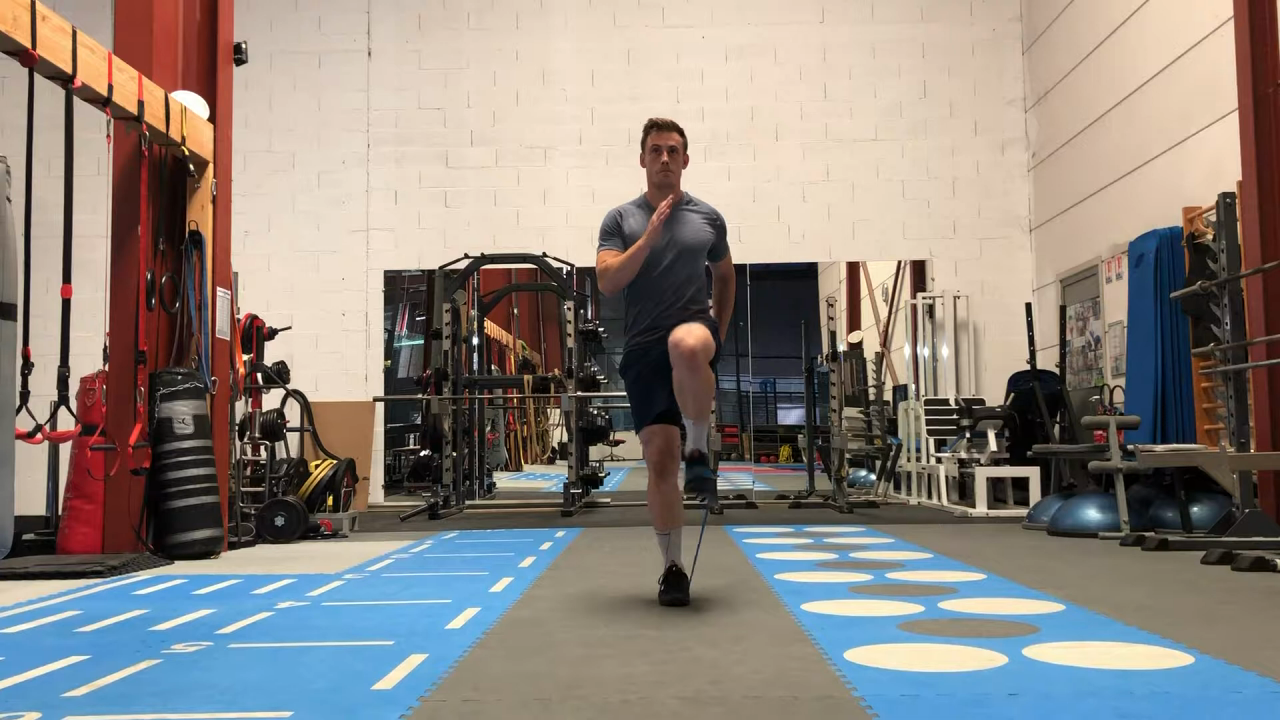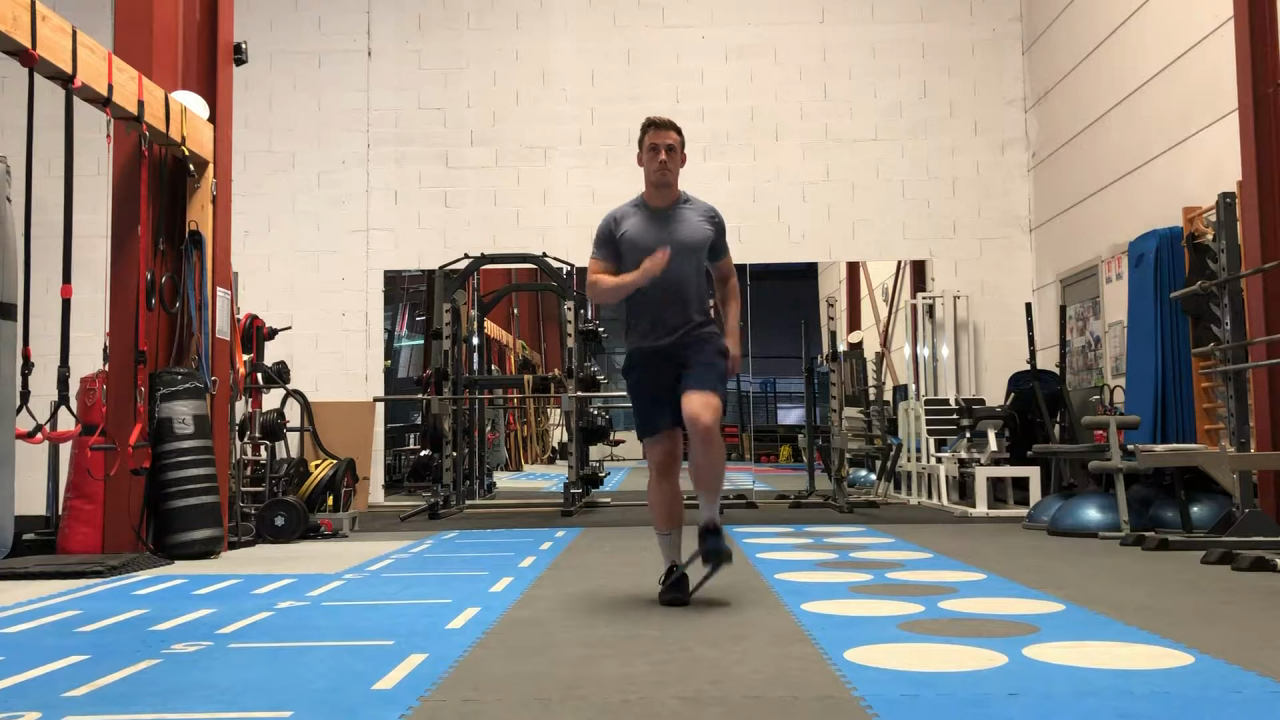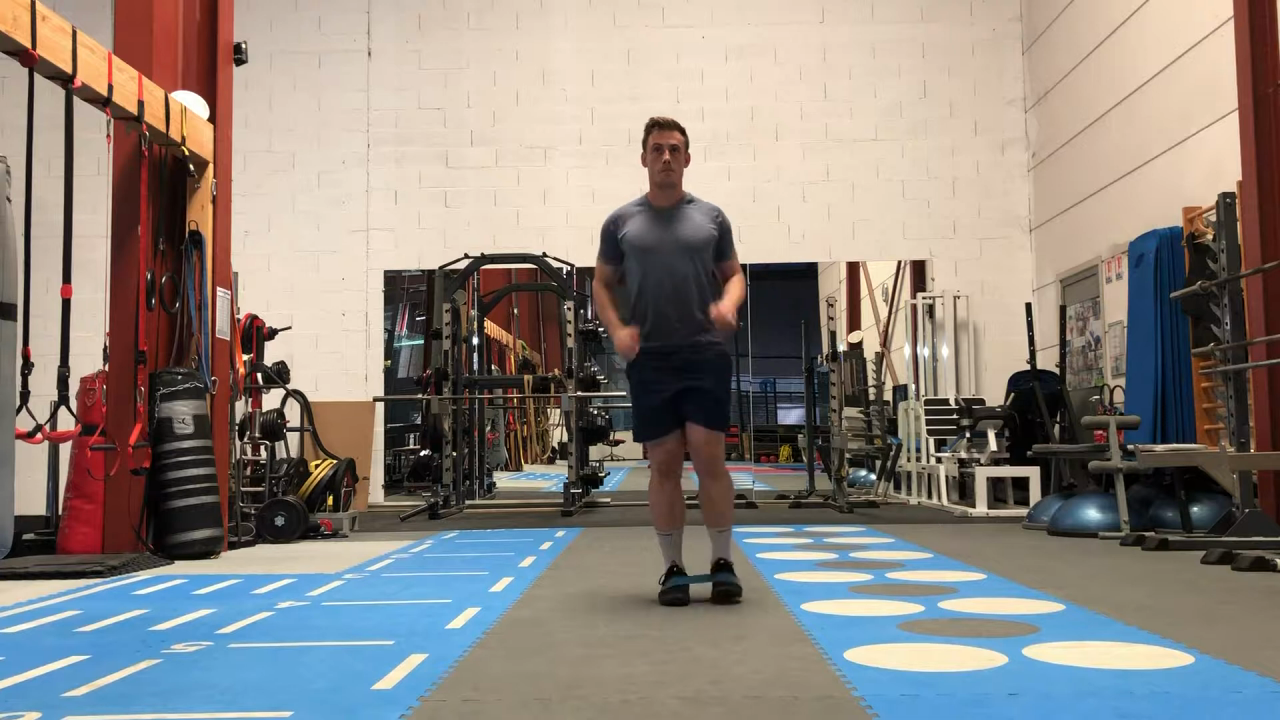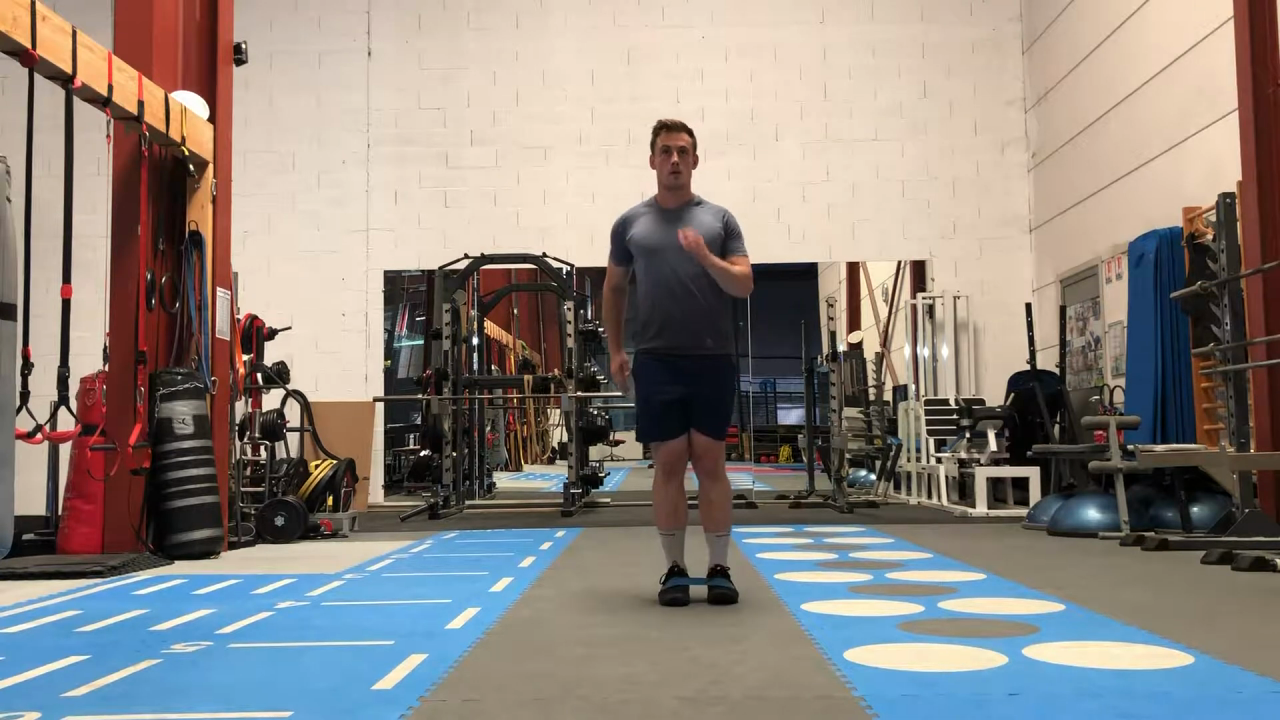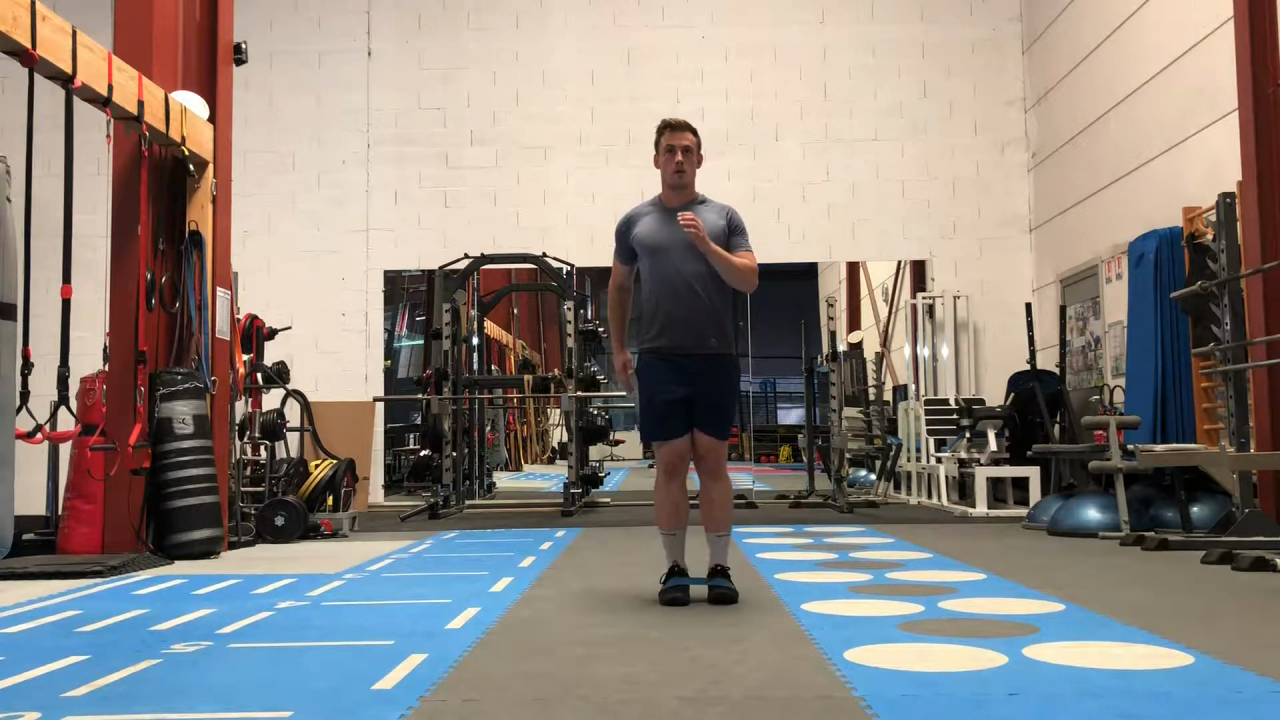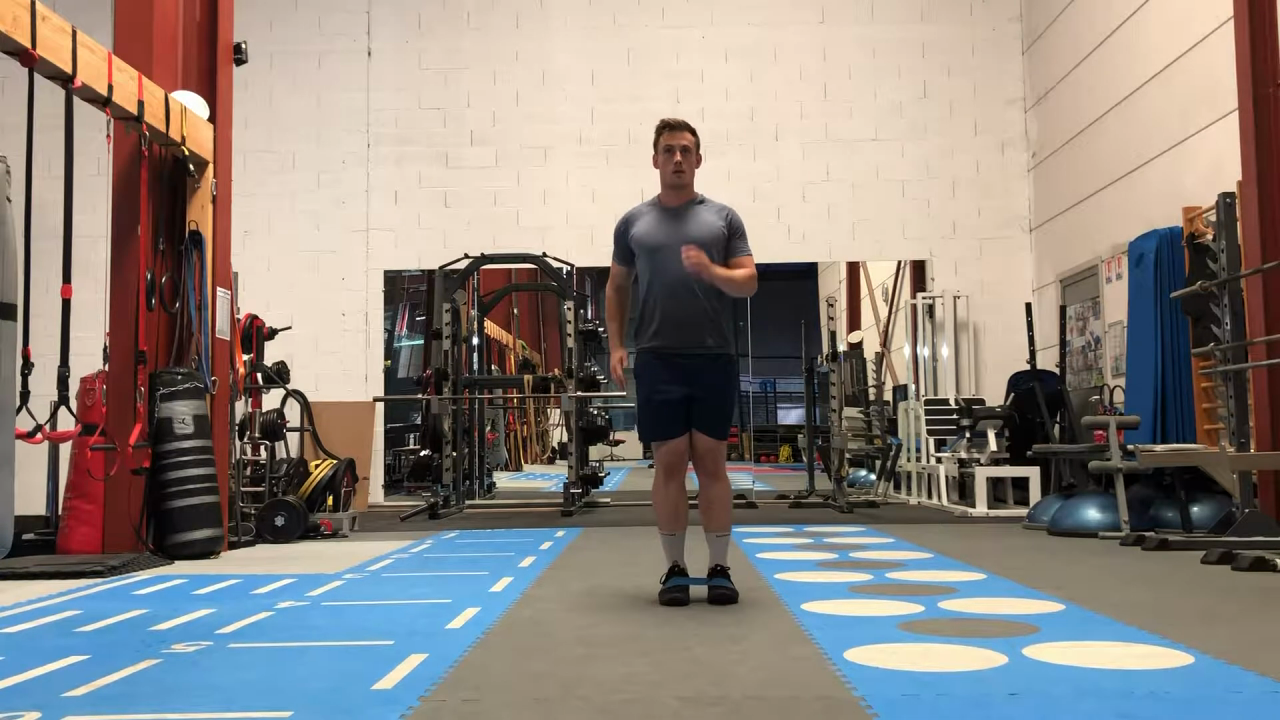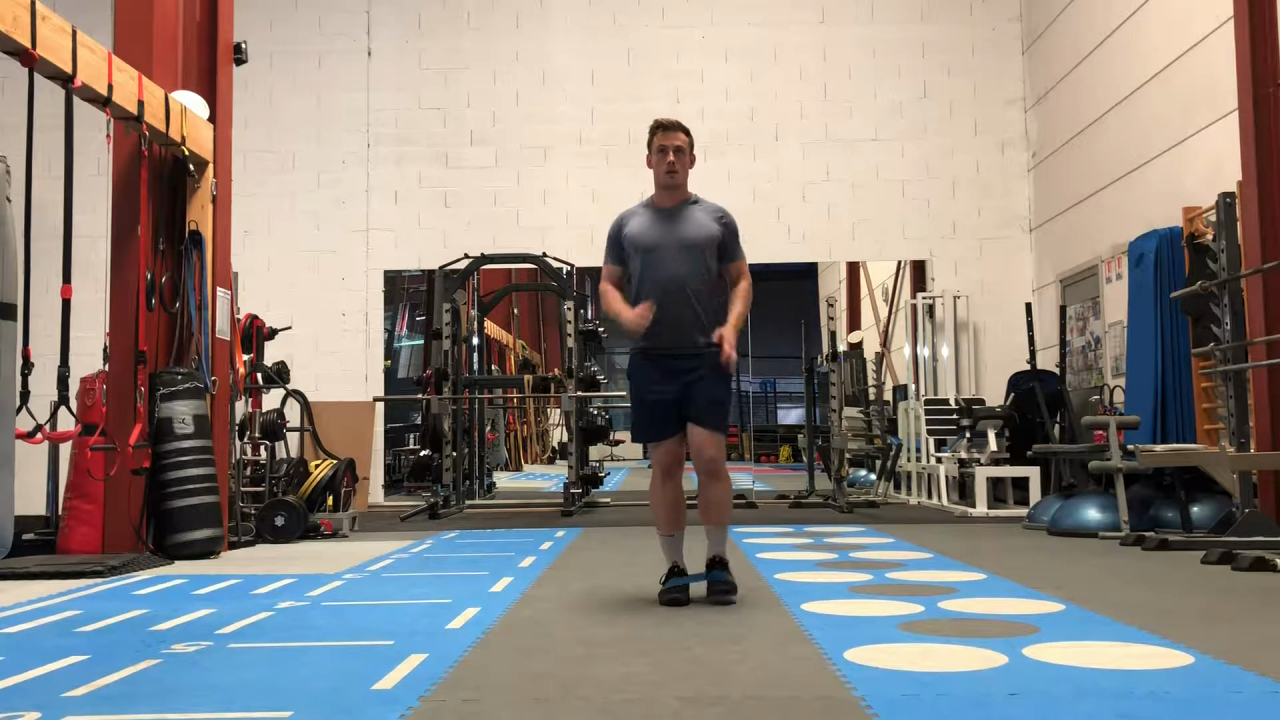
dt=0.2s
person 1, frame 1
left shoulder: (709, 217)
right shoulder: (621, 217)
left elbow: (724, 277)
right elbow: (608, 281)
left wrist: (717, 335)
right wrist: (650, 235)
left hip: (691, 333)
right hip: (644, 349)
left knee: (685, 344)
right knee: (659, 457)
left ankle: (698, 451)
right ankle: (673, 567)
person 1, frame 2
left shoulder: (707, 216)
right shoulder: (617, 222)
left elbow: (726, 278)
right elbow: (595, 287)
left wrist: (731, 334)
right wrist: (637, 277)
left hip: (698, 341)
right hip: (646, 354)
left knee: (702, 421)
right knee: (663, 460)
left ankle: (710, 522)
right ankle: (673, 567)
person 1, frame 3
left shoulder: (711, 217)
right shoulder: (621, 222)
left elbow: (733, 275)
right elbow: (602, 283)
left wrist: (727, 305)
right wrist: (617, 329)
left hip: (706, 353)
right hip: (651, 359)
left knee: (708, 459)
right knee: (665, 463)
left ankle: (722, 562)
right ankle: (673, 568)
person 1, frame 4
left shoulder: (720, 218)
right shoulder: (630, 223)
left elbow: (744, 283)
right elbow: (613, 288)
left wrist: (708, 257)
right wrist: (615, 351)
left hip: (713, 358)
right hip: (656, 361)
left knee: (710, 463)
right knee: (668, 464)
left ankle: (719, 568)
right ankle: (674, 569)
person 1, frame 5
left shoulder: (724, 216)
right shoulder: (634, 221)
left elbow: (749, 279)
right elbow: (619, 287)
left wrist: (706, 244)
right wrist: (618, 349)
left hip: (715, 358)
right hip: (658, 361)
left knee: (712, 462)
right knee: (670, 464)
left ankle: (719, 568)
right ankle: (675, 569)
person 1, frame 6
left shoulder: (723, 217)
right shoulder: (633, 222)
left elbow: (749, 282)
right elbow: (616, 288)
left wrist: (712, 270)
right wrist: (616, 347)
left hip: (713, 358)
right hip: (656, 360)
left knee: (711, 463)
right knee: (669, 464)
left ankle: (719, 568)
right ankle: (675, 568)
person 1, frame 7
left shoulder: (717, 218)
right shoulder: (627, 223)
left elbow: (741, 279)
right elbow: (608, 285)
left wrist: (731, 328)
right wrist: (625, 315)
left hip: (706, 357)
right hip: (651, 360)
left knee: (709, 459)
right knee: (665, 464)
left ankle: (717, 561)
right ankle: (674, 568)
